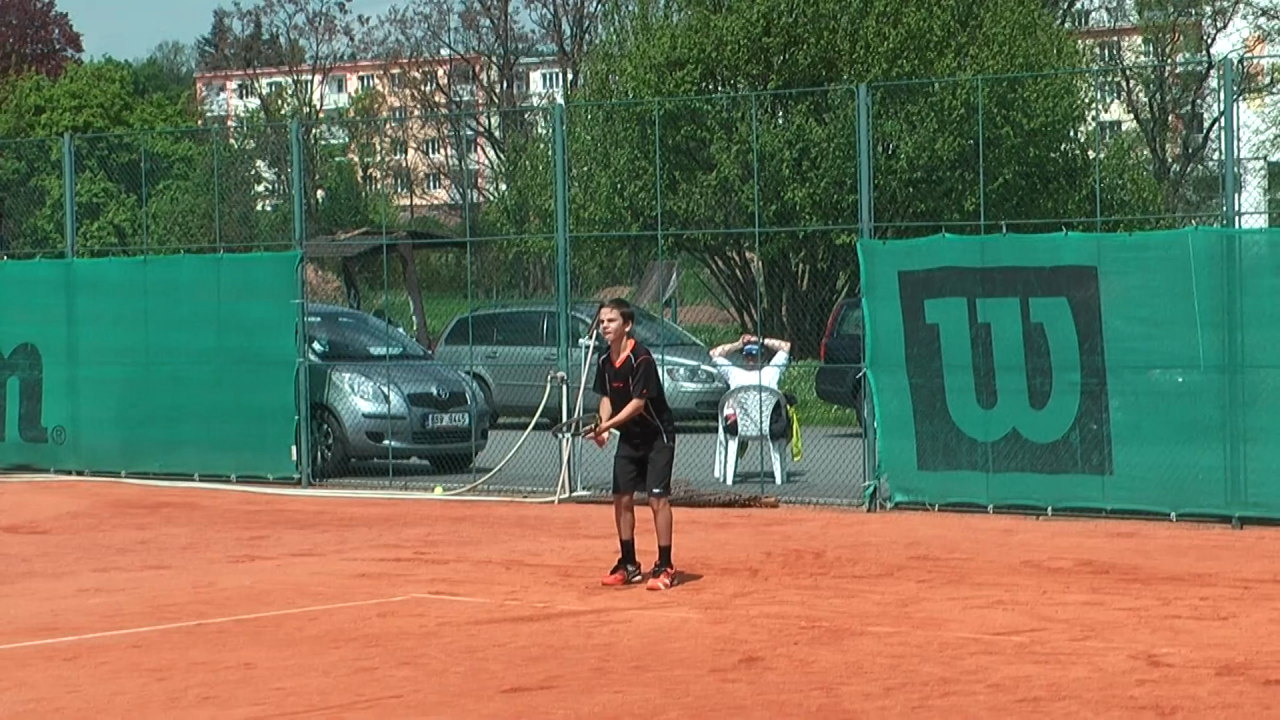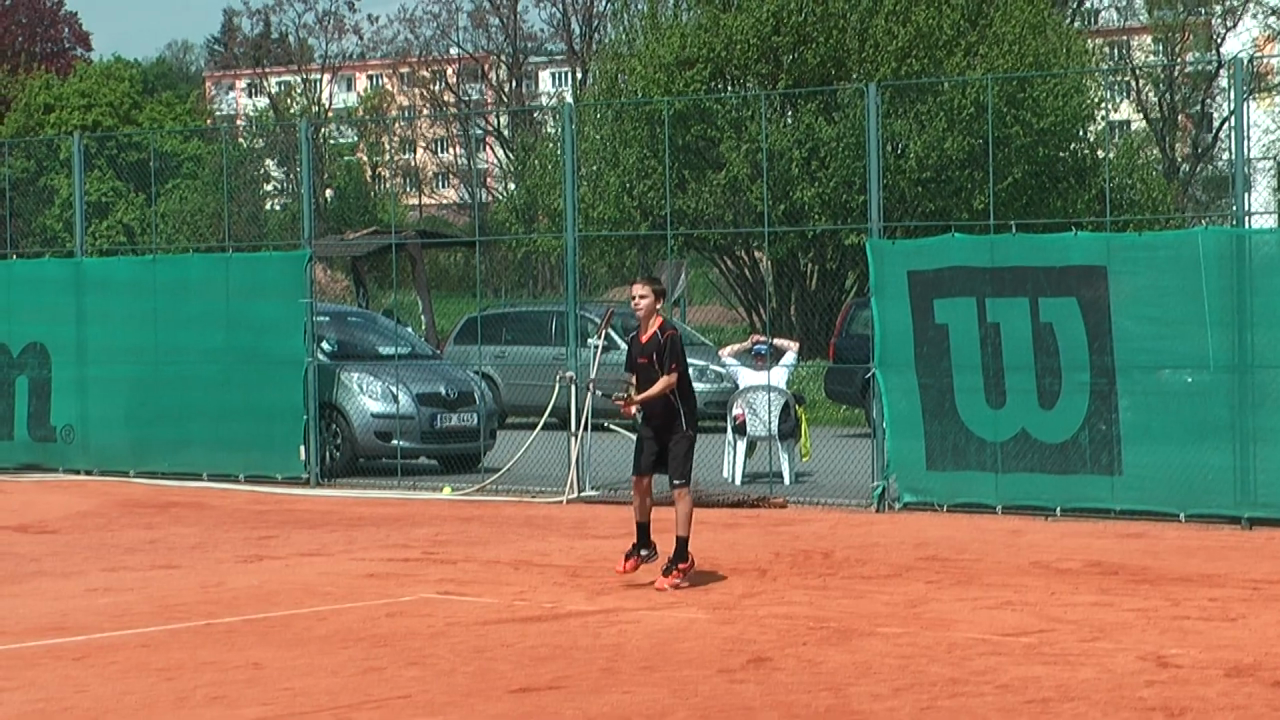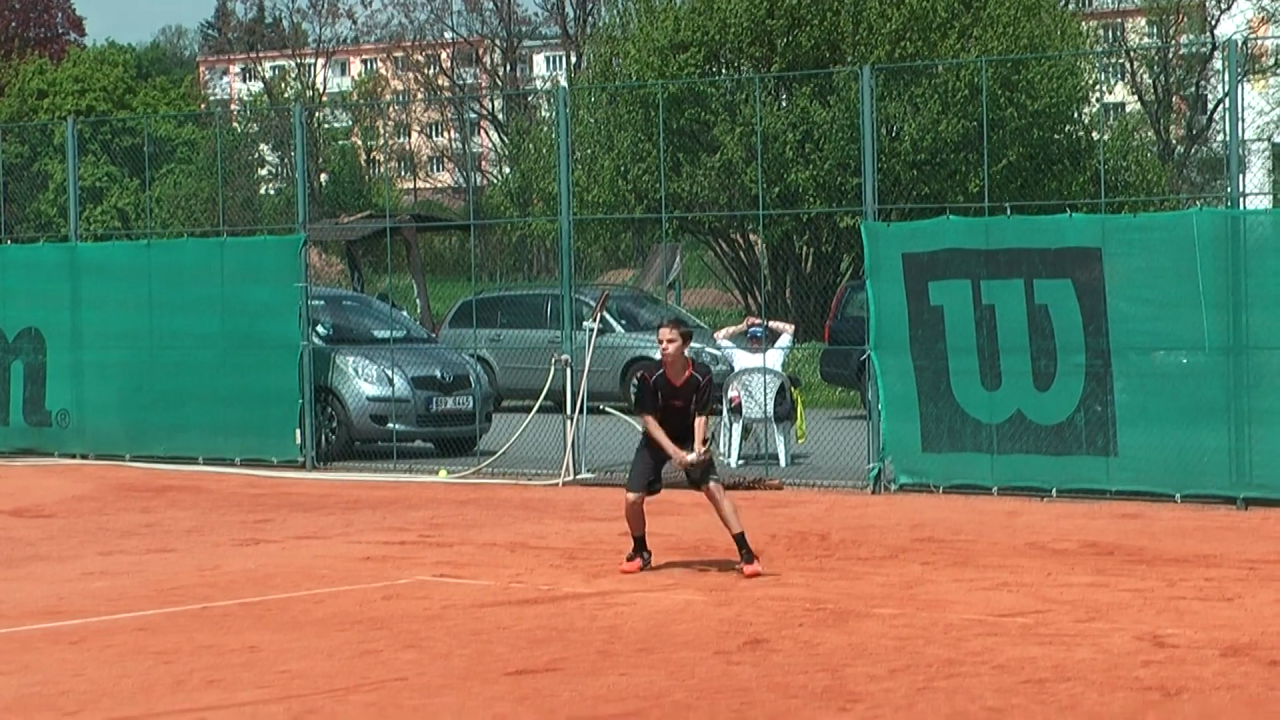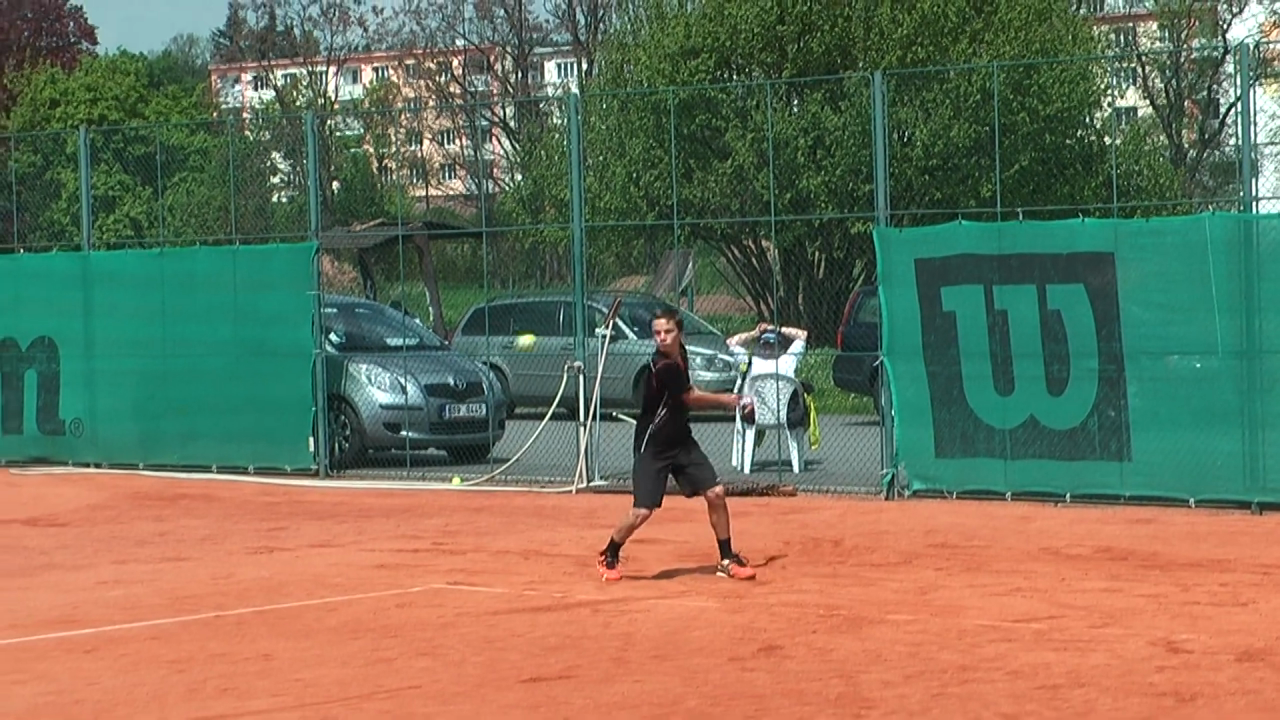
dt=0.5s
person 1, frame 1
left shoulder: (642, 358)
right shoulder: (604, 360)
left elbow: (638, 402)
right elbow: (607, 397)
left wrist: (607, 425)
right wrist: (602, 428)
left hip: (656, 435)
right hip: (629, 437)
left knee: (657, 498)
right knee: (622, 499)
left ankle: (665, 567)
right ankle: (629, 565)
person 1, frame 2
left shoulder: (668, 335)
right shoulder: (633, 338)
left elbow: (670, 379)
left wrist: (637, 399)
right wrist: (631, 403)
left hip: (678, 420)
right hip: (650, 419)
left knee: (680, 489)
right knee: (640, 482)
left ankle: (681, 561)
right ankle: (643, 547)
person 1, frame 3
left shoulder: (702, 375)
right shoulder: (650, 378)
left elbow: (701, 416)
right elbow: (648, 418)
left wrist: (698, 447)
right wrist: (673, 452)
left hip: (692, 440)
right hip: (658, 441)
left knee: (714, 489)
right knee: (632, 498)
left ankle: (747, 553)
right ankle: (640, 552)
person 1, frame 4
left shoulder: (679, 351)
right shoulder: (660, 365)
right elbow: (690, 397)
left wrist: (725, 396)
right wrist: (725, 400)
left hip: (682, 440)
right hip: (651, 443)
left knee: (716, 493)
right knee: (641, 511)
left ankle: (727, 559)
right ankle: (608, 556)
